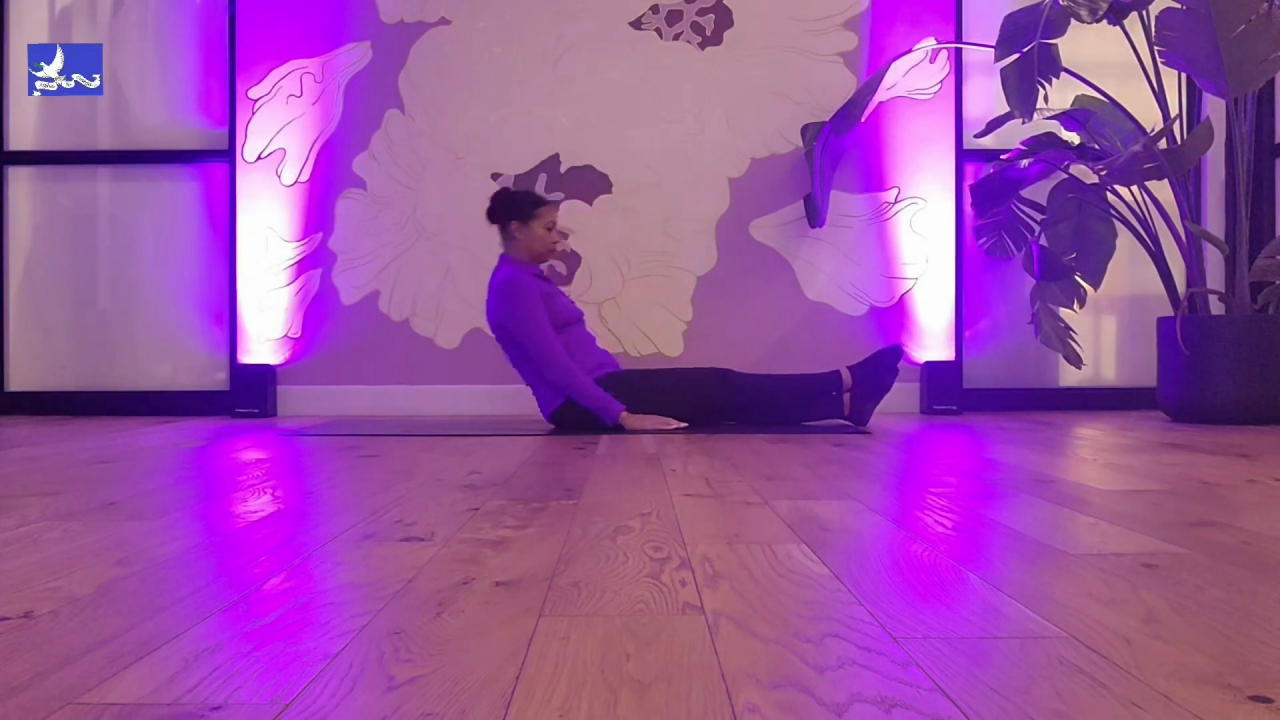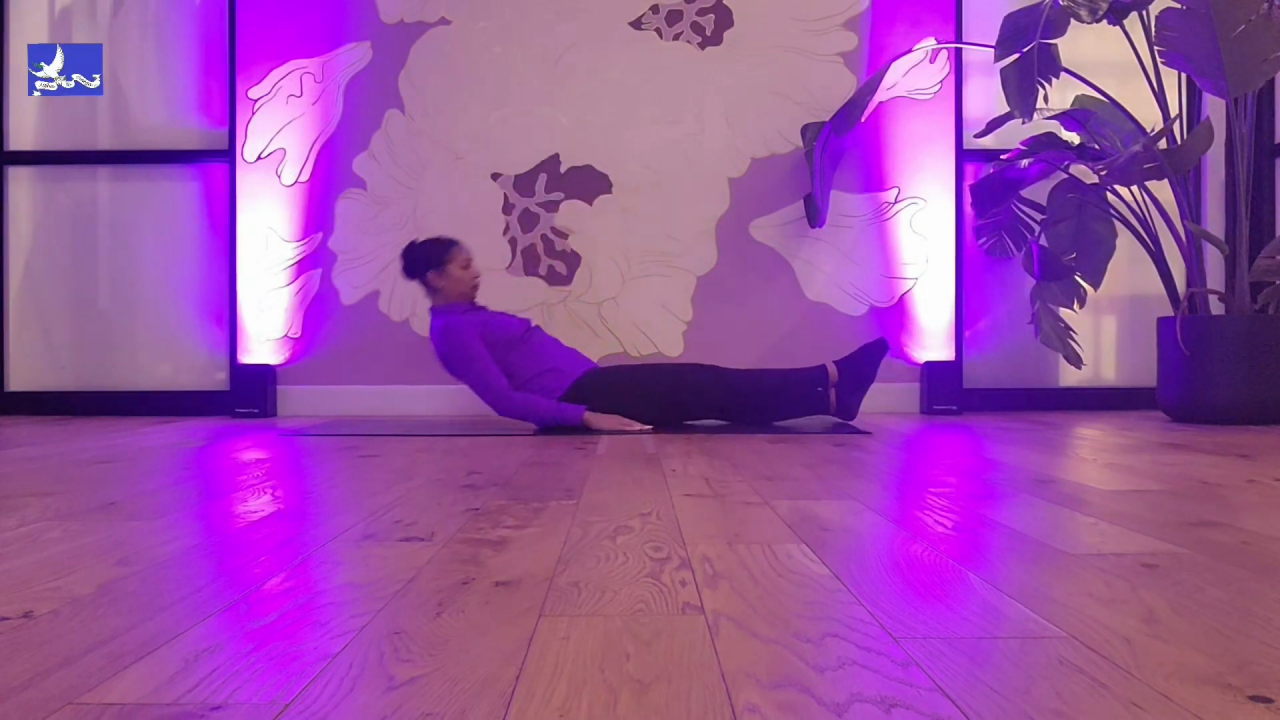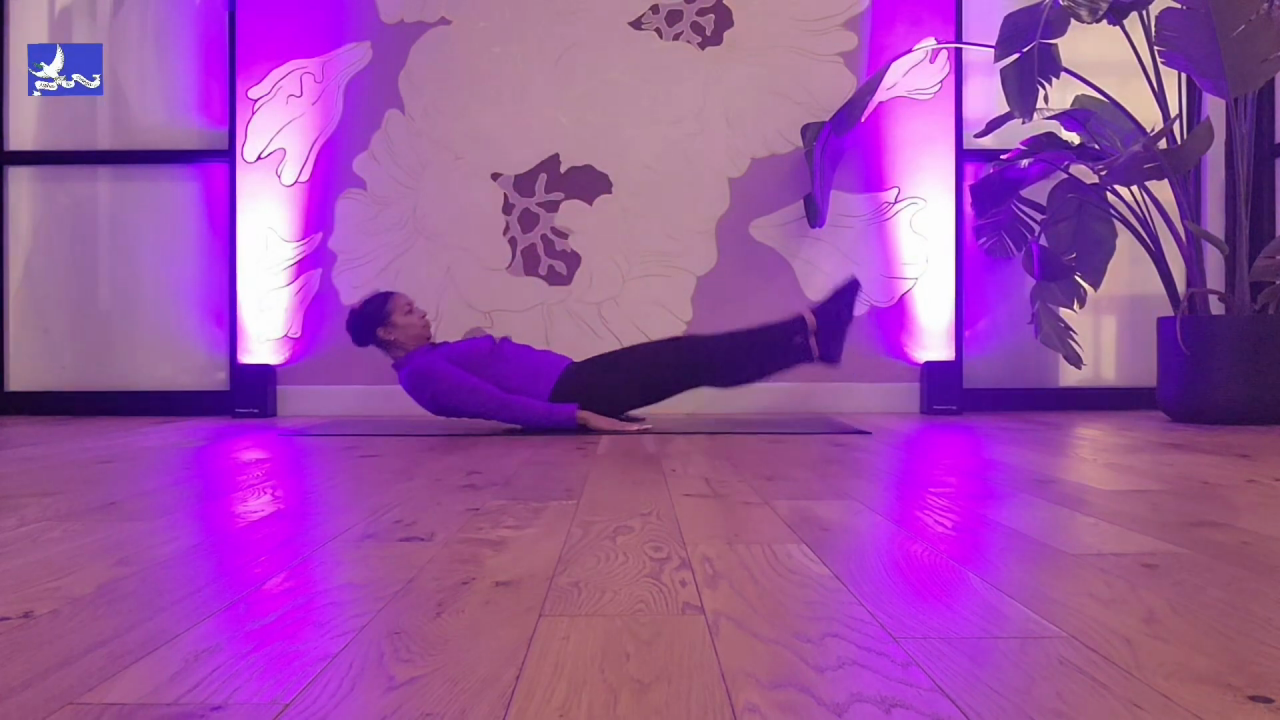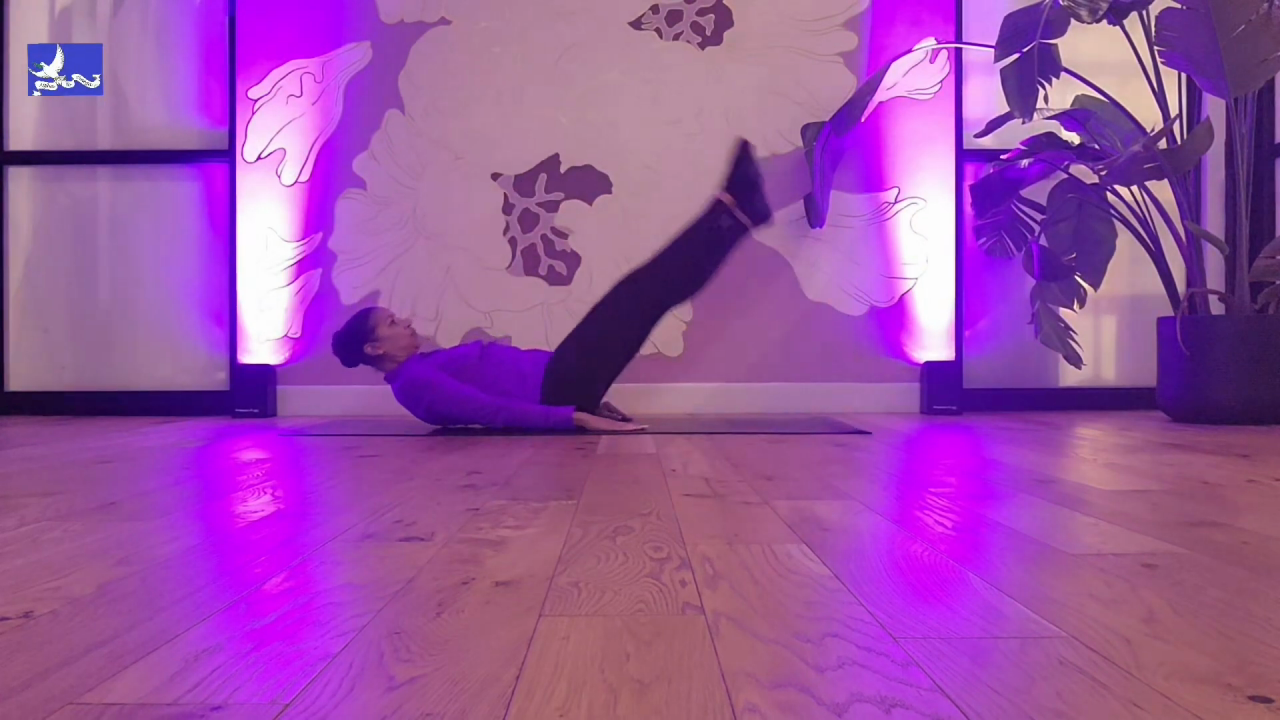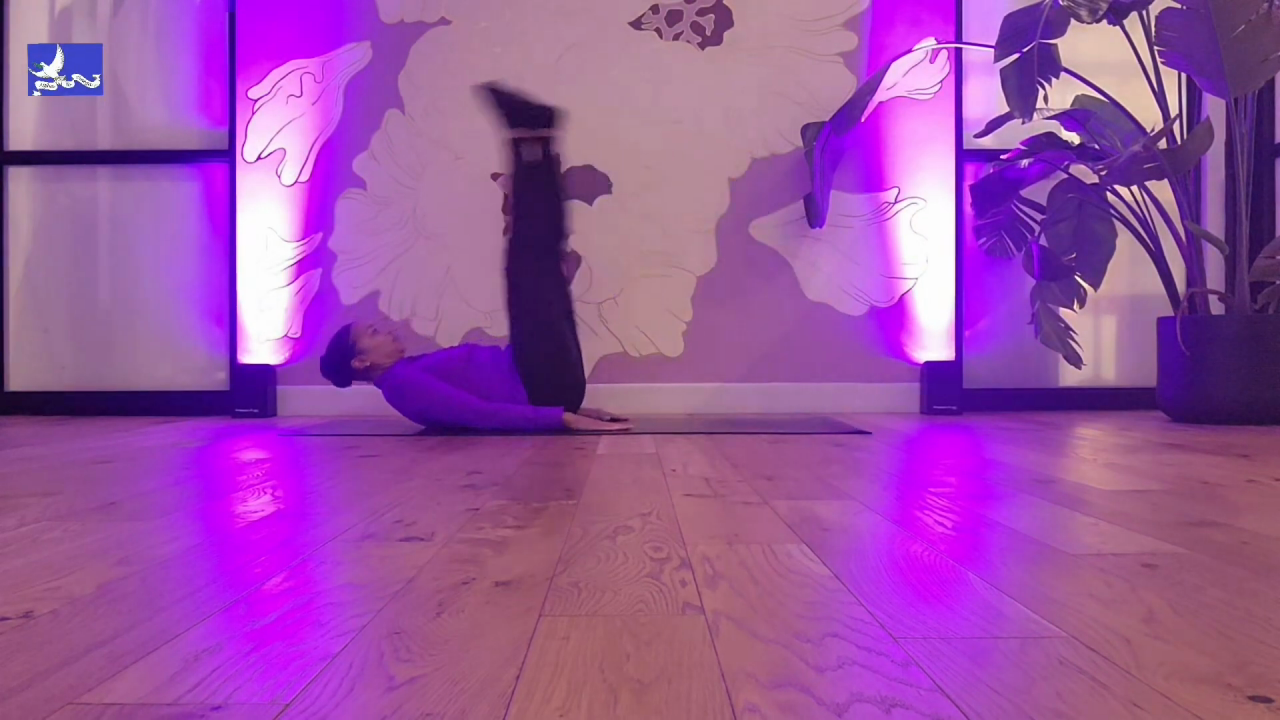
dt=0.4s
person 1, frame 1
left shoulder: (528, 280)
right shoulder: (512, 286)
right elbow: (556, 367)
left wrist: (622, 403)
right wrist: (622, 415)
left hip: (596, 394)
right hip: (582, 408)
left knee: (719, 385)
right knee: (718, 389)
left ankle: (844, 395)
right ankle: (844, 392)
person 1, frame 2
left shoulder: (469, 318)
right shoulder: (452, 330)
right elbow: (504, 399)
left wrist: (594, 404)
right wrist: (586, 416)
left hip: (585, 387)
right hip: (577, 396)
left knee: (706, 382)
right knee: (707, 388)
left ankle: (830, 386)
right ankle: (830, 389)
person 1, frame 3
left shoulder: (433, 358)
right shoulder: (424, 373)
right elbow: (497, 406)
left wrist: (588, 410)
right wrist: (582, 415)
left hip: (569, 382)
right hip: (569, 397)
left knee: (688, 356)
right knee: (691, 359)
left ankle: (810, 332)
right ankle: (810, 337)
person 1, frame 4
left shoulder: (418, 369)
right shoulder: (418, 384)
right elbow: (495, 410)
left wrist: (579, 406)
right wrist: (575, 415)
left hip: (555, 376)
right hip: (558, 386)
left knee: (645, 293)
right knee: (642, 292)
left ankle: (736, 210)
right ankle: (735, 209)
person 1, frame 5
left shoulder: (412, 369)
right shoulder: (402, 383)
right elbow: (482, 415)
right wrist: (564, 418)
left hip: (546, 385)
right hip: (546, 388)
right knee: (529, 271)
